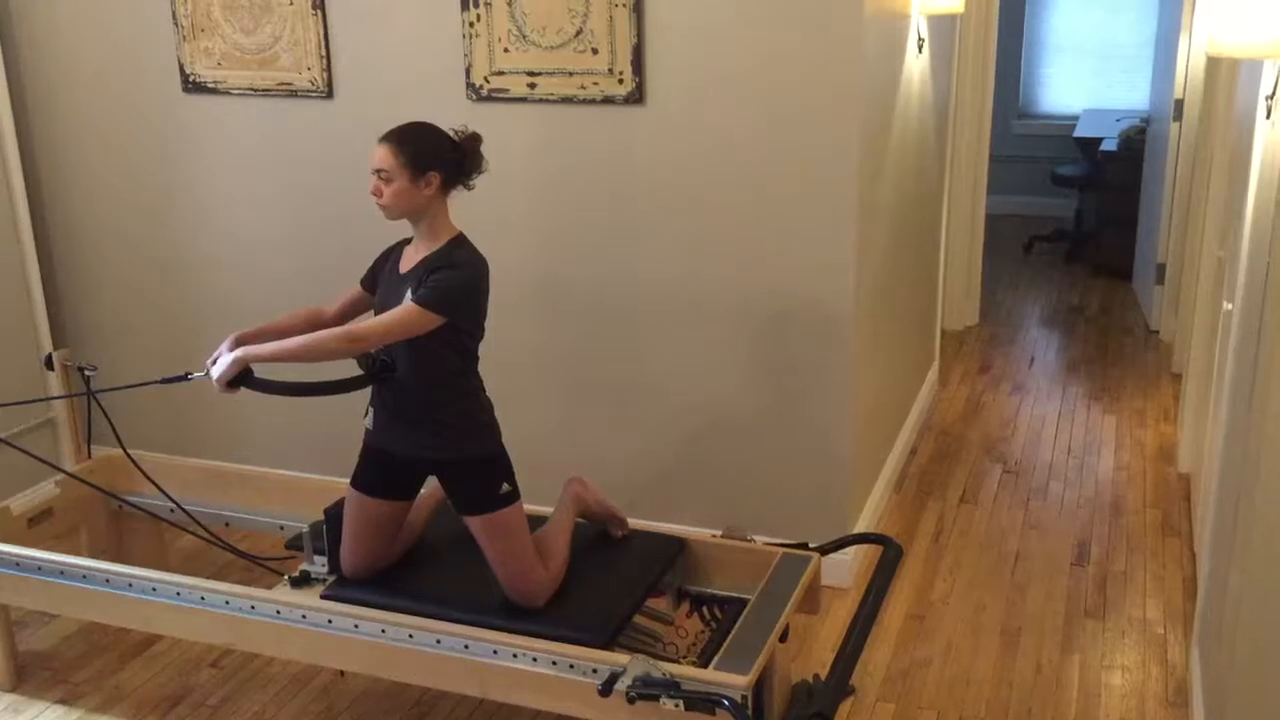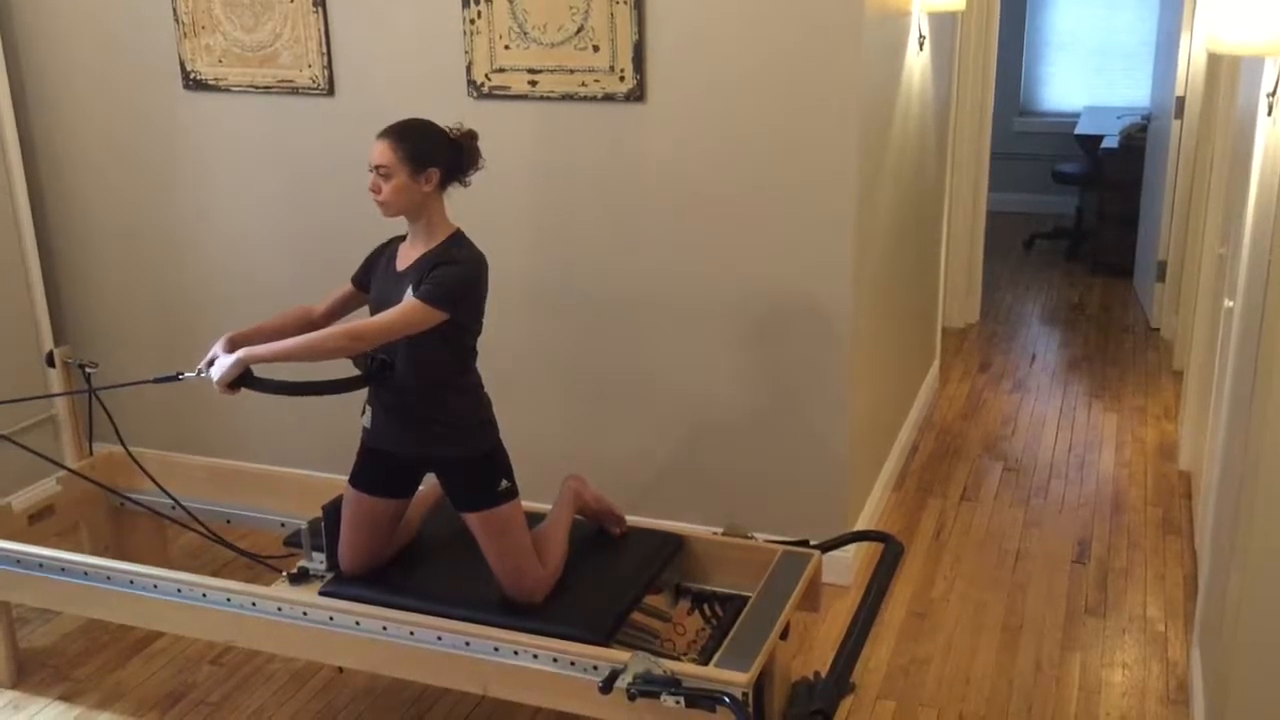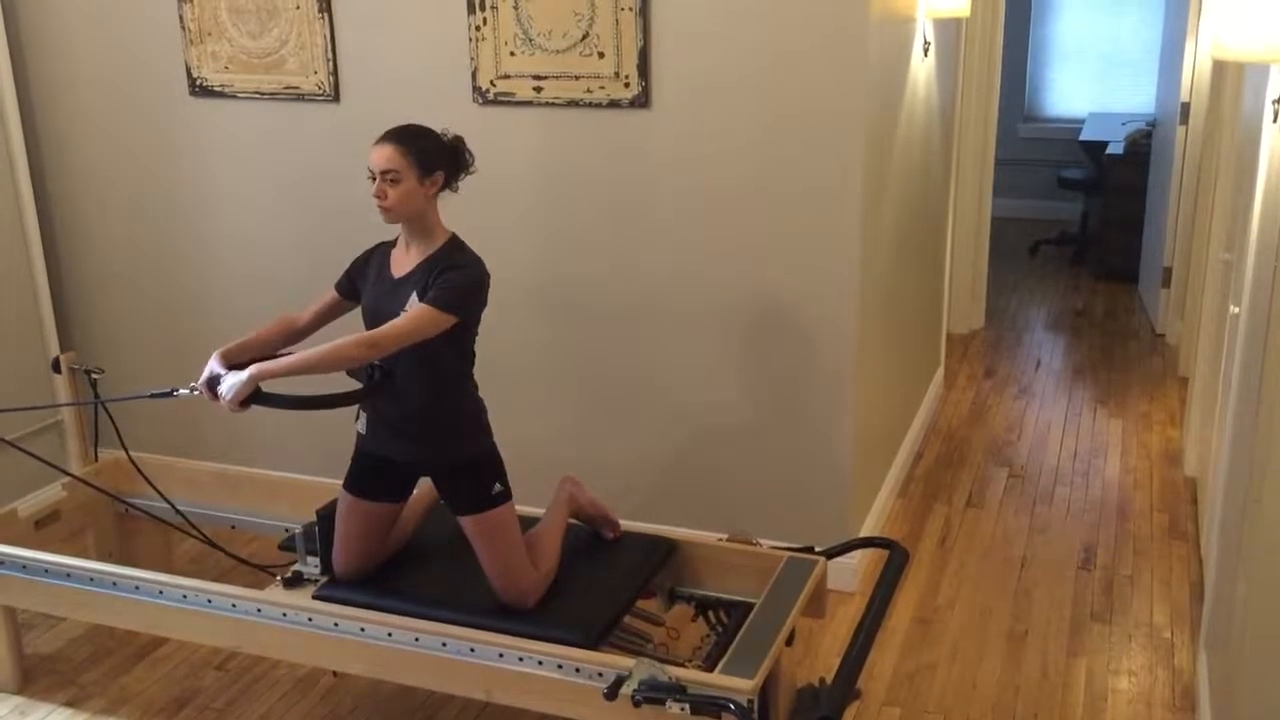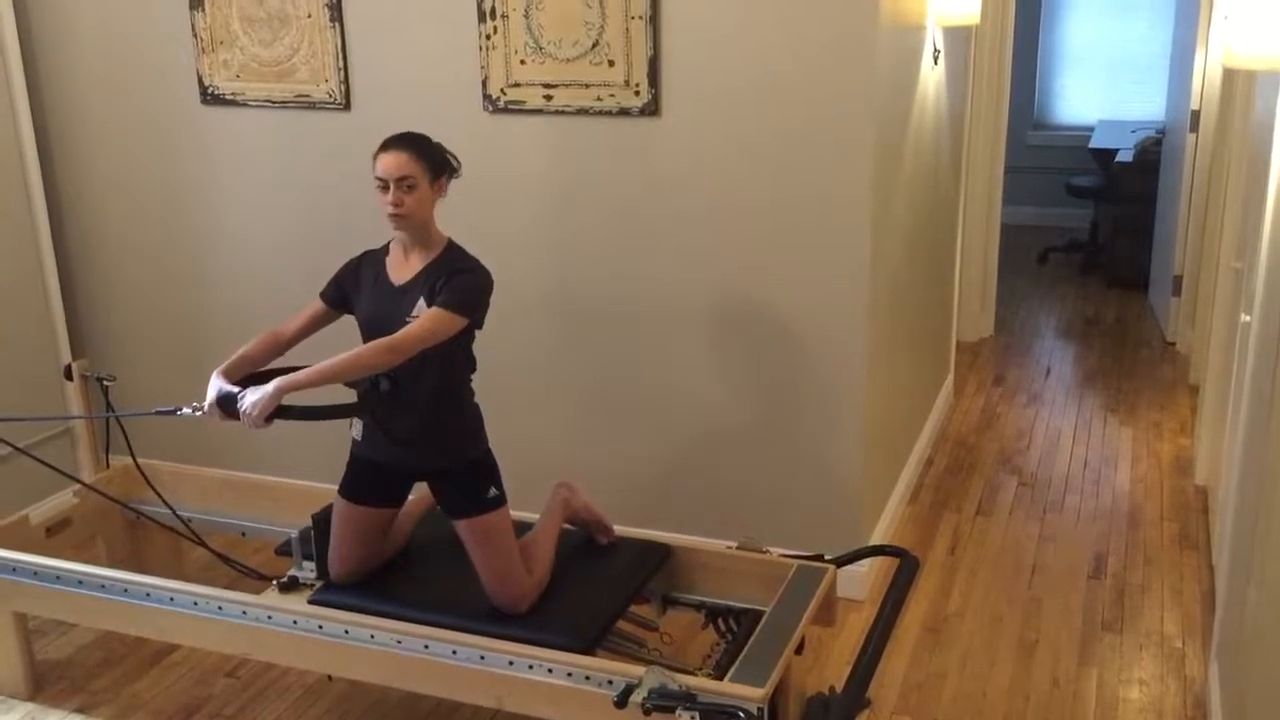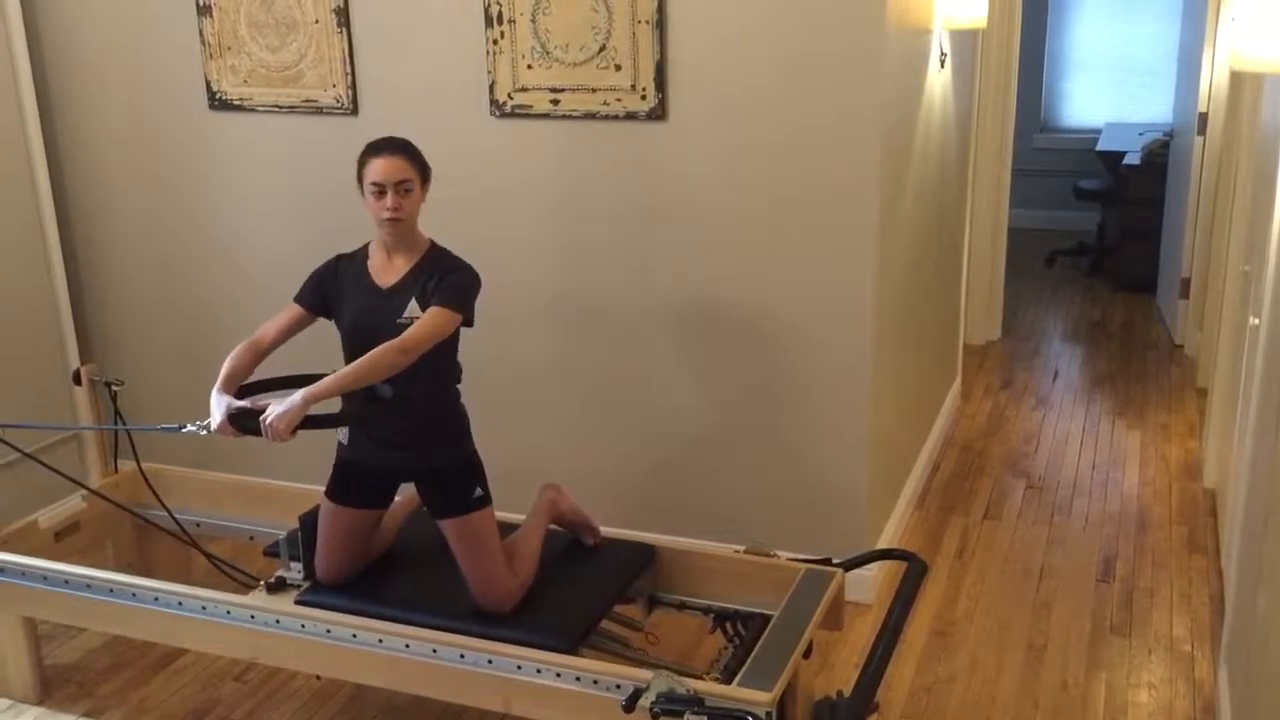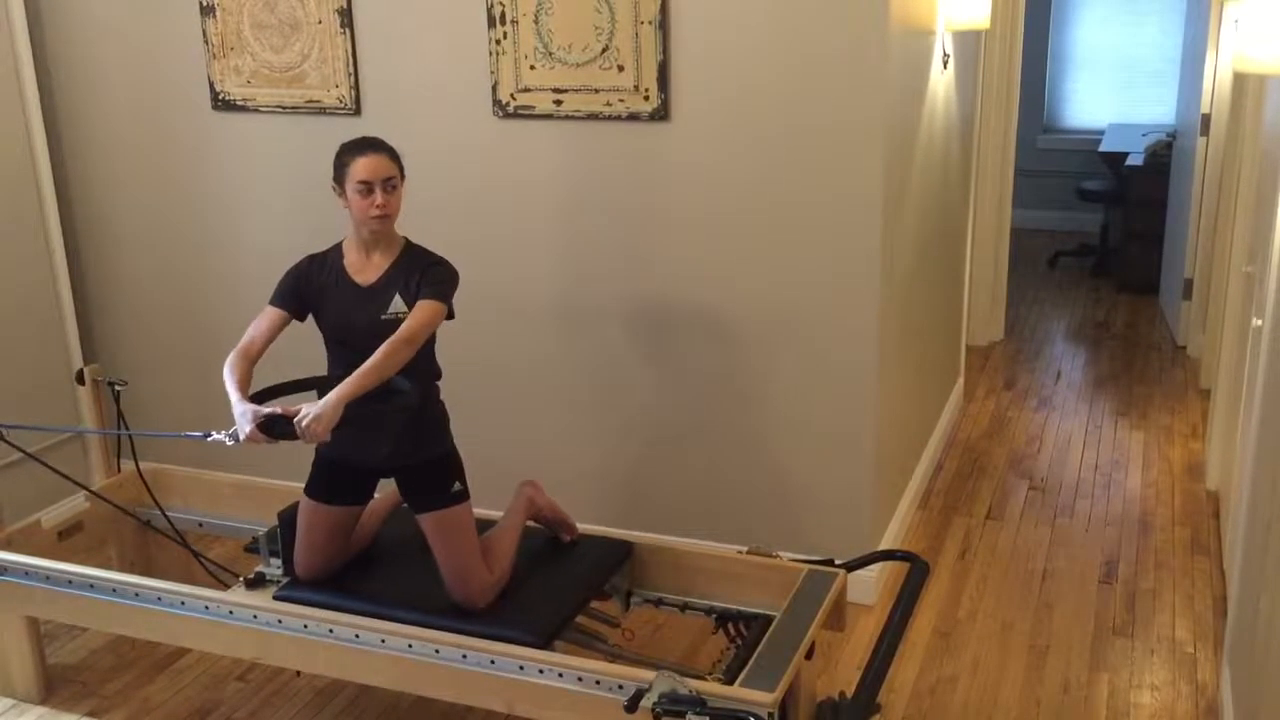
dt=0.7s
person 1, frame 1
left shoulder: (461, 269)
right shoulder: (395, 257)
left elbow: (358, 338)
right elbow: (328, 316)
left wrist: (248, 355)
right wrist: (242, 338)
left hip: (462, 443)
right hip: (392, 433)
left knee: (529, 591)
right knee: (356, 567)
left ankle: (572, 499)
right ankle: (436, 493)
person 1, frame 2
left shoulder: (460, 266)
right shoulder: (388, 254)
left elbow: (360, 337)
right elbow: (317, 316)
left wrist: (247, 357)
right wrist: (234, 339)
left hip: (460, 440)
right hip: (389, 431)
left knee: (527, 588)
right knee: (354, 564)
left ankle: (570, 497)
right ankle: (434, 491)
person 1, frame 3
left shoulder: (462, 273)
right shoulder: (373, 261)
left elbow: (373, 345)
right elbow: (300, 324)
left wrist: (257, 373)
right wrist: (227, 355)
left hip: (456, 444)
right hip: (383, 437)
left knee: (519, 593)
right knee: (348, 568)
left ankle: (564, 500)
right ankle: (429, 493)
person 1, frame 4
left shoulder: (465, 276)
right shoulder: (363, 268)
left elbow: (395, 349)
right elbow: (284, 334)
left wrist: (281, 387)
right wrist: (224, 374)
left hip: (453, 448)
right hip: (378, 443)
left knee: (513, 598)
right knee: (344, 572)
left ankle: (560, 505)
right ankle: (425, 502)
person 1, frame 5
left shoulder: (452, 275)
right shoulder: (338, 273)
left elbow: (404, 351)
right elbow: (260, 342)
left wrist: (303, 399)
right wrist: (221, 392)
left hip: (439, 448)
right hip: (364, 445)
left knee: (497, 598)
right knee: (331, 575)
left ankle: (547, 506)
right ankle: (412, 501)
person 1, frame 6
left shoulder: (431, 271)
right shoulder: (311, 273)
left elbow: (405, 342)
right elbow: (242, 354)
left wrist: (334, 400)
right wrist: (242, 405)
left hip: (420, 441)
right hip: (345, 442)
left knee: (474, 593)
right knee: (309, 570)
left ankle: (525, 503)
right ankle: (391, 499)
